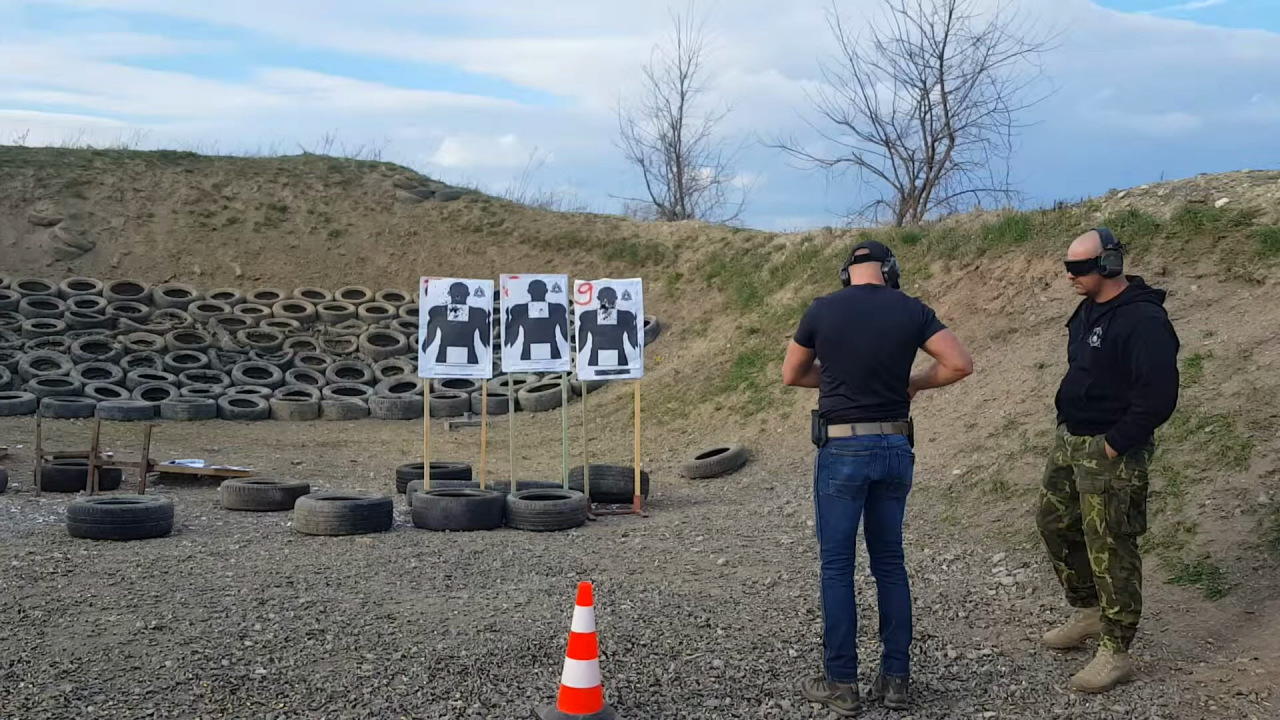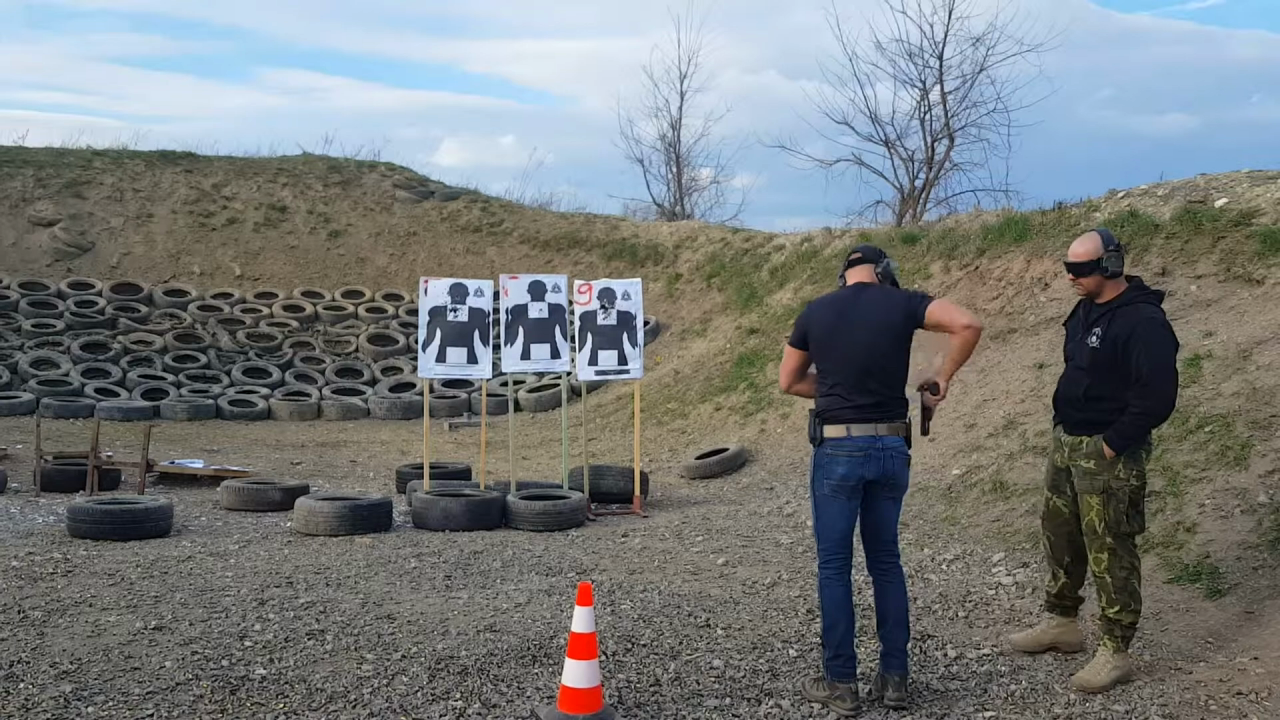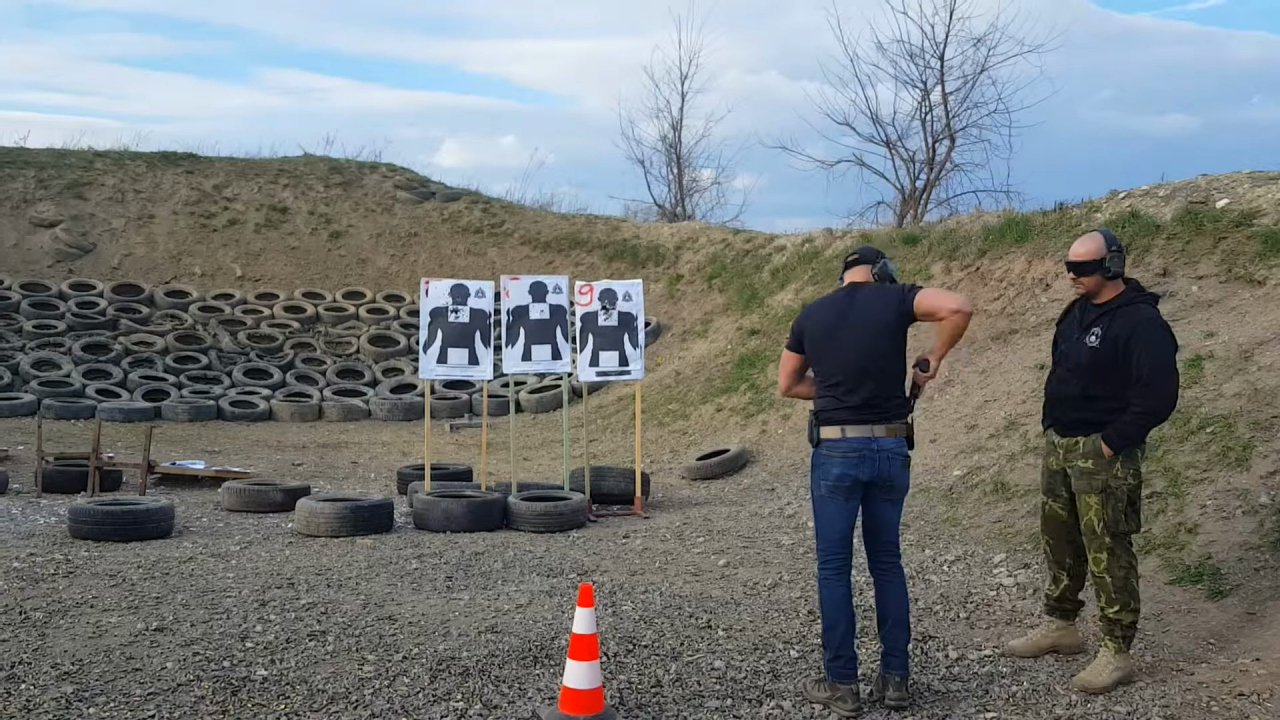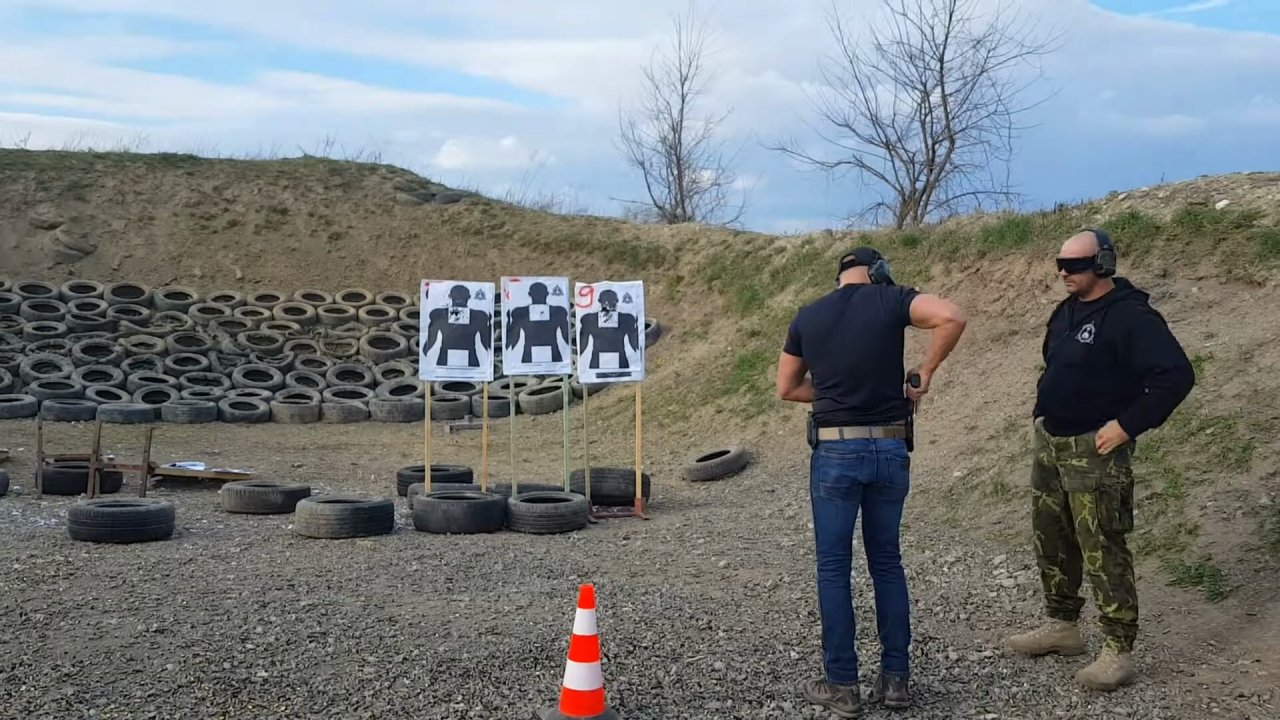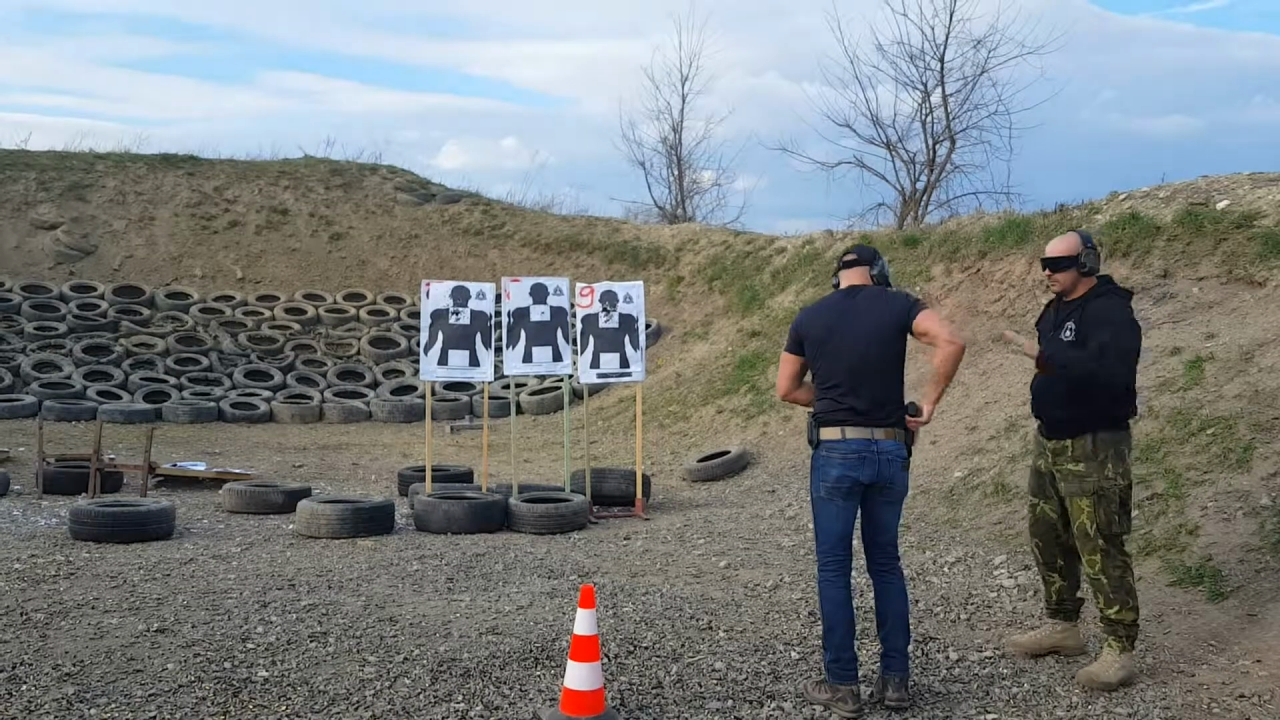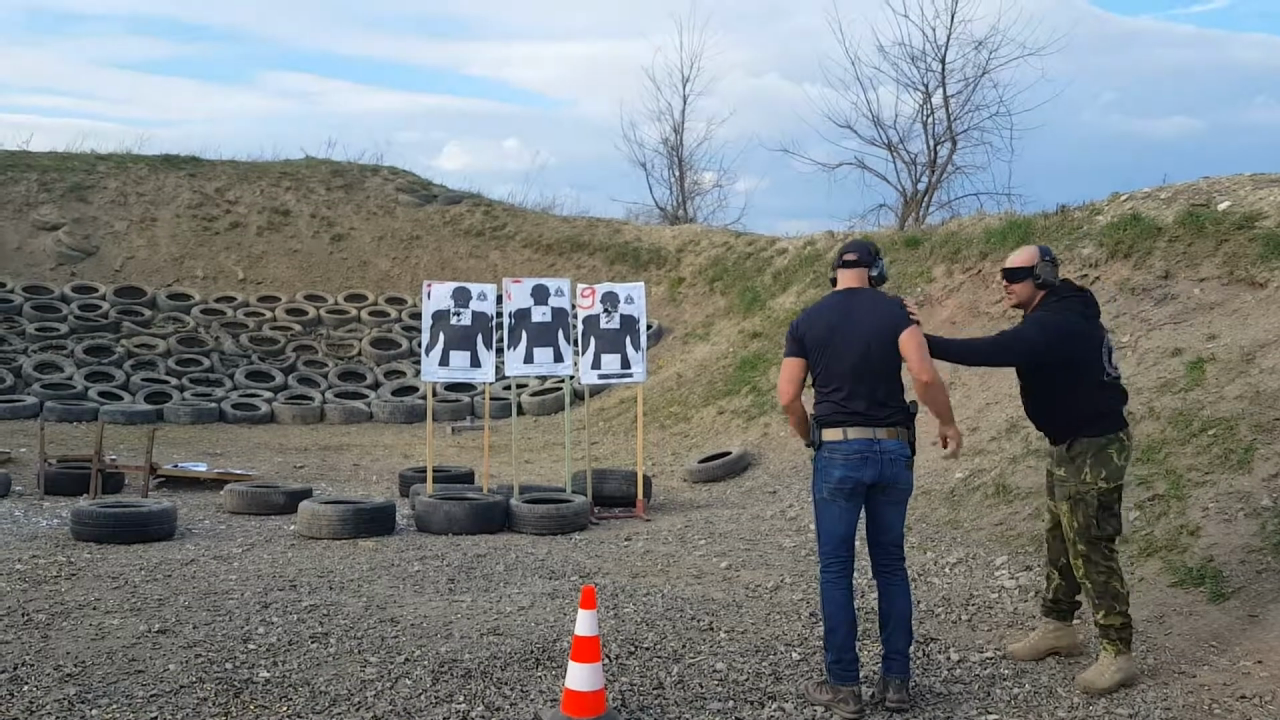
dt=0.2s
person 1, frame 1
left shoulder: (822, 310)
right shoulder: (910, 310)
left elbow: (791, 375)
right elbow: (960, 363)
right wrist: (910, 383)
left hip: (843, 450)
right hip: (895, 448)
left knee: (837, 566)
right knee: (889, 562)
right ankle: (895, 677)
person 1, frame 2
left shoulder: (815, 312)
right shoulder: (902, 303)
left elbow: (788, 381)
right elbow: (969, 323)
right wrist: (945, 374)
left hip: (838, 450)
right hip: (890, 449)
left knee: (834, 565)
right knee: (886, 561)
right ankle: (893, 676)
person 1, frame 3
left shoulder: (811, 314)
right shoulder: (896, 298)
left elbow: (788, 384)
right elbow: (959, 307)
right wrist: (936, 357)
left hip: (836, 451)
right hip: (890, 450)
left knee: (834, 567)
right knee: (886, 562)
right ankle: (895, 676)
person 1, frame 4
left shoulder: (808, 317)
right shoulder: (893, 299)
left elbow: (786, 387)
right elbow: (952, 318)
right wrist: (924, 374)
left hip: (836, 453)
right hip: (889, 451)
left knee: (833, 568)
right knee: (886, 563)
right ankle: (895, 677)
person 1, frame 5
left shoulder: (809, 318)
right shoulder: (898, 305)
left elbow: (786, 390)
right elbow: (951, 343)
right wrist: (931, 403)
left hip: (836, 453)
right hip: (890, 452)
left knee: (833, 568)
right knee: (886, 563)
right ankle: (895, 678)
person 1, frame 6
left shoulder: (806, 322)
right shoulder: (891, 310)
left elbow: (789, 399)
right elbow: (925, 374)
left wrist: (812, 440)
right wrist: (947, 420)
left hip: (839, 453)
right hip: (893, 451)
left knee: (836, 569)
right knee: (890, 564)
right ankle: (895, 680)
person 2, frame 1
left shoulder: (1144, 320)
right shoulder: (1089, 311)
left elbow: (1159, 397)
left wrist: (1115, 443)
left hip: (1112, 451)
right hip: (1069, 439)
left knee: (1111, 550)
right knee: (1055, 524)
left ankle: (1115, 653)
right ankle: (1088, 612)
person 2, frame 2
left shoulder: (1142, 321)
right shoulder: (1085, 311)
left elbow: (1158, 397)
left wrist: (1112, 444)
left hip: (1108, 451)
right hip: (1067, 441)
left knee: (1109, 551)
right knee: (1060, 536)
left ankle: (1115, 653)
right ankle: (1061, 623)
person 2, frame 3
left shoulder: (1139, 321)
right shoulder: (1076, 313)
left elbow: (1159, 395)
left wrist: (1113, 441)
right wrist: (1050, 425)
left hip: (1102, 451)
right hip: (1060, 444)
left knee: (1106, 551)
right knee: (1059, 541)
left ankle: (1116, 654)
right ankle: (1060, 626)
person 2, frame 4
left shoulder: (1131, 317)
right shoulder: (1066, 312)
left elbow: (1176, 374)
left wrist: (1127, 424)
right wrist: (1042, 413)
left hip: (1096, 447)
right hip: (1050, 440)
left knee: (1102, 548)
right knee: (1051, 538)
left ankle: (1118, 652)
right ankle: (1061, 626)
person 2, frame 5
left shoulder: (1108, 312)
right shoulder: (1057, 309)
left elbow: (1112, 370)
left wrist: (1042, 353)
left hip: (1093, 446)
right hip: (1049, 443)
left knee: (1099, 549)
right knee: (1048, 540)
left ankle: (1119, 650)
right ankle: (1060, 625)
person 2, frame 6
left shoulder: (1052, 325)
right shoulder: (1065, 311)
left elbow: (992, 349)
left wrist: (927, 343)
left hip: (1093, 451)
right hip: (1071, 446)
left knee: (1088, 551)
right knee: (1062, 542)
left ankle: (1117, 655)
right ankle: (1059, 626)
